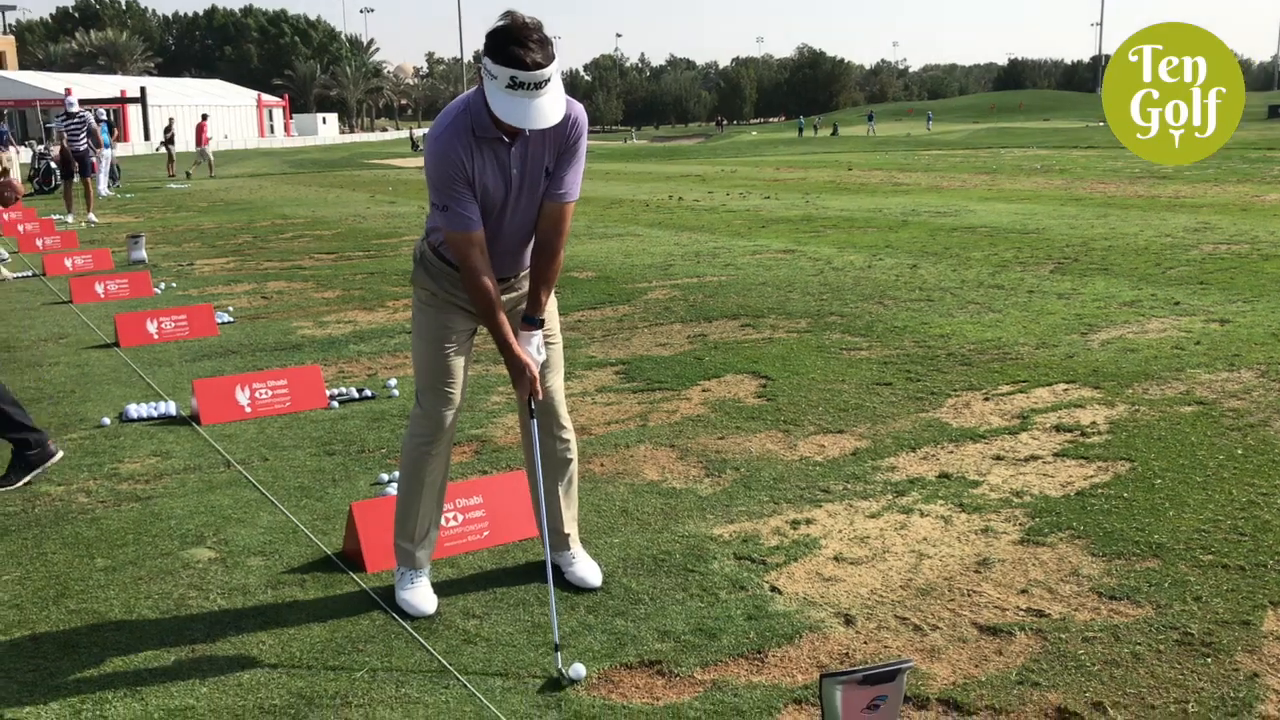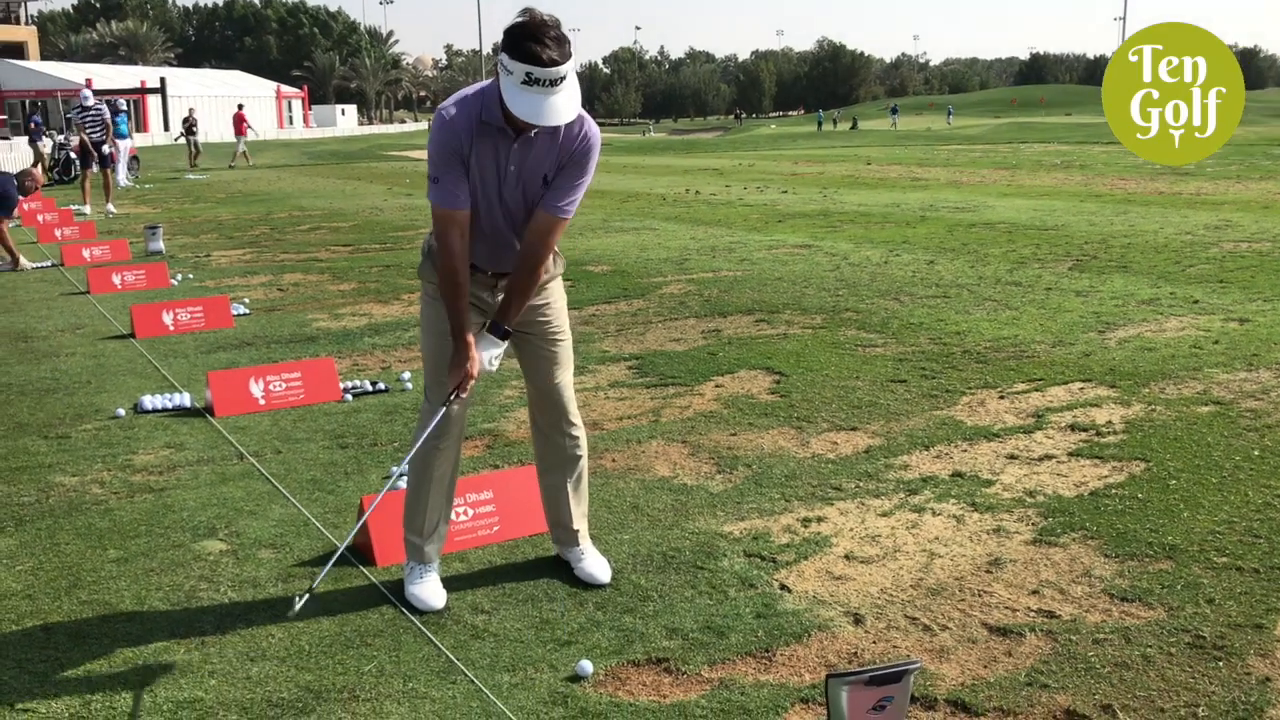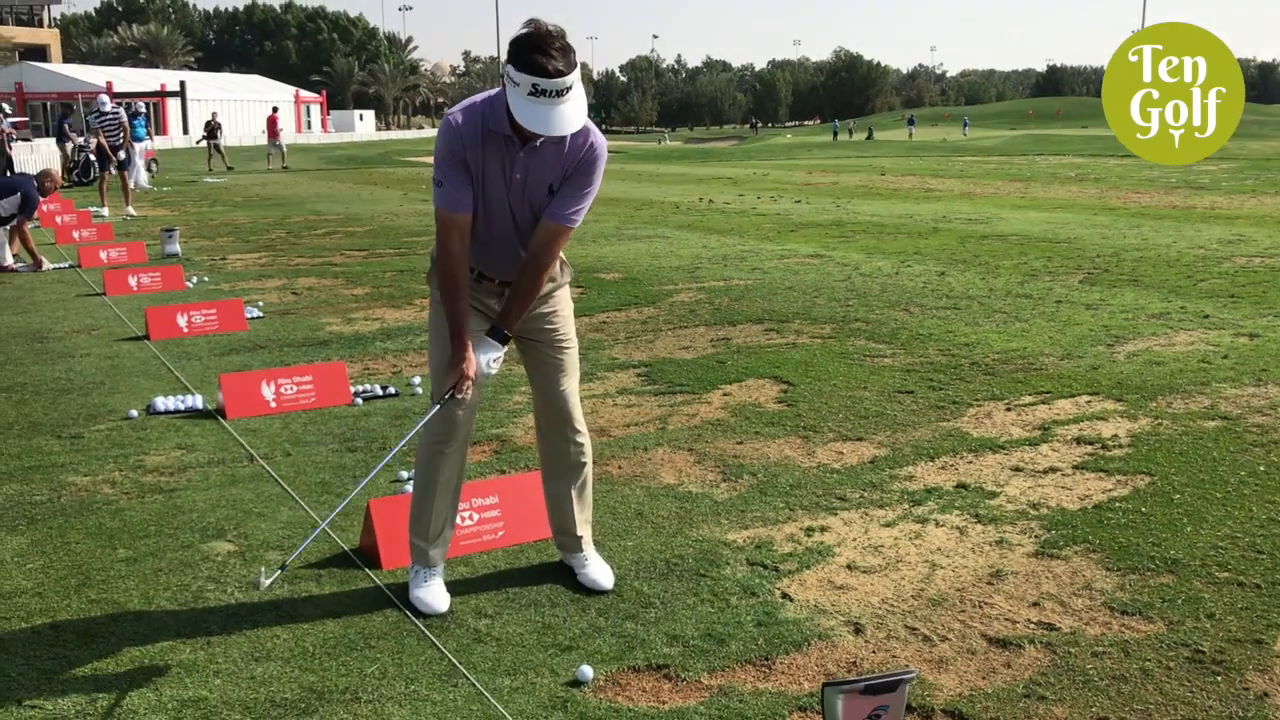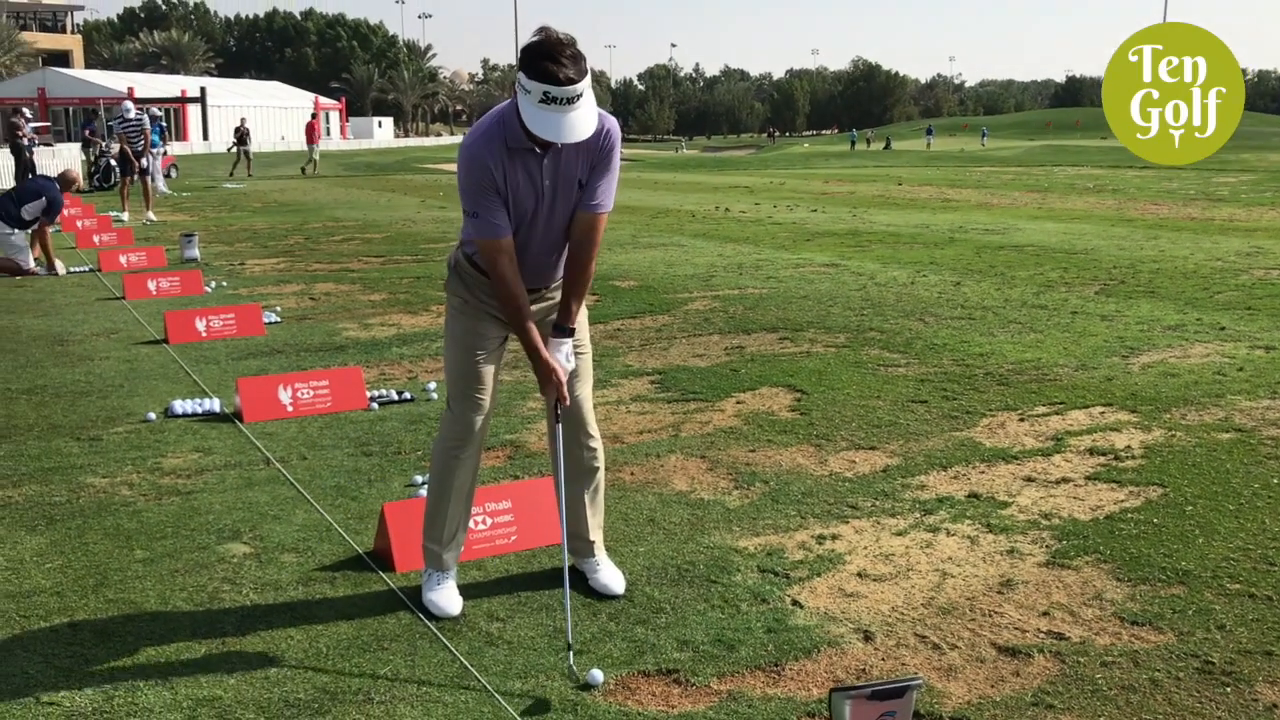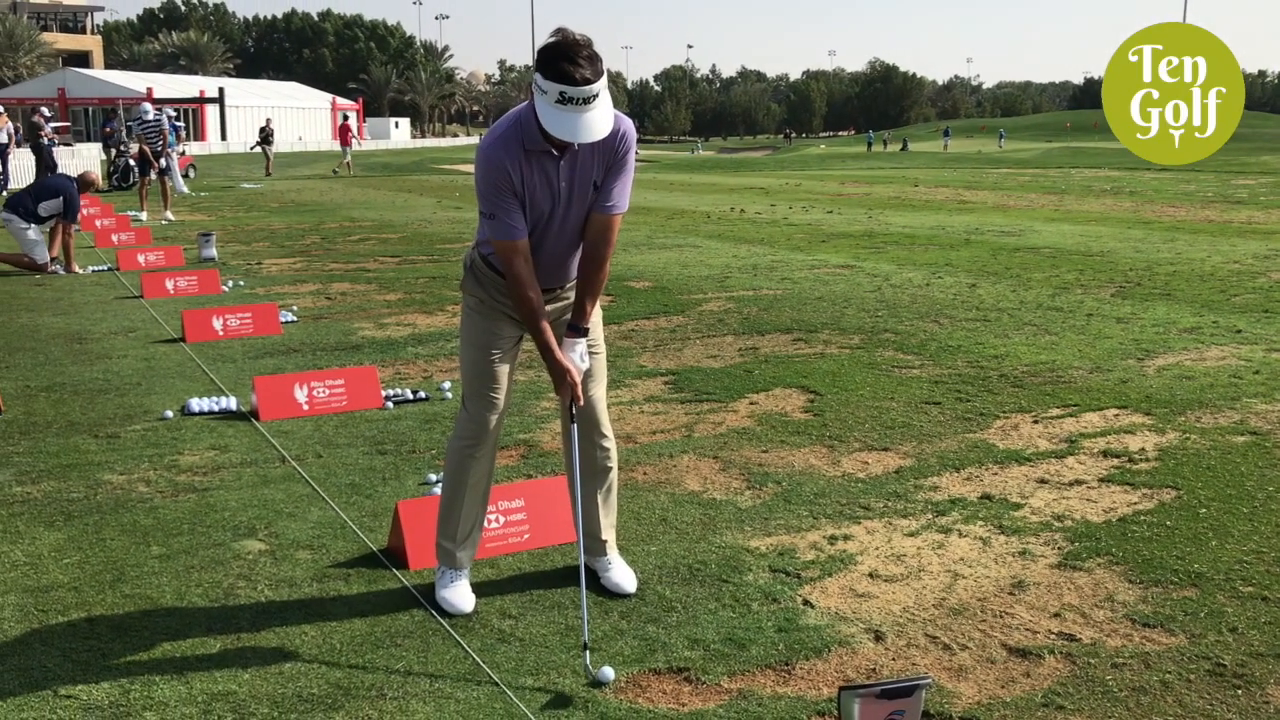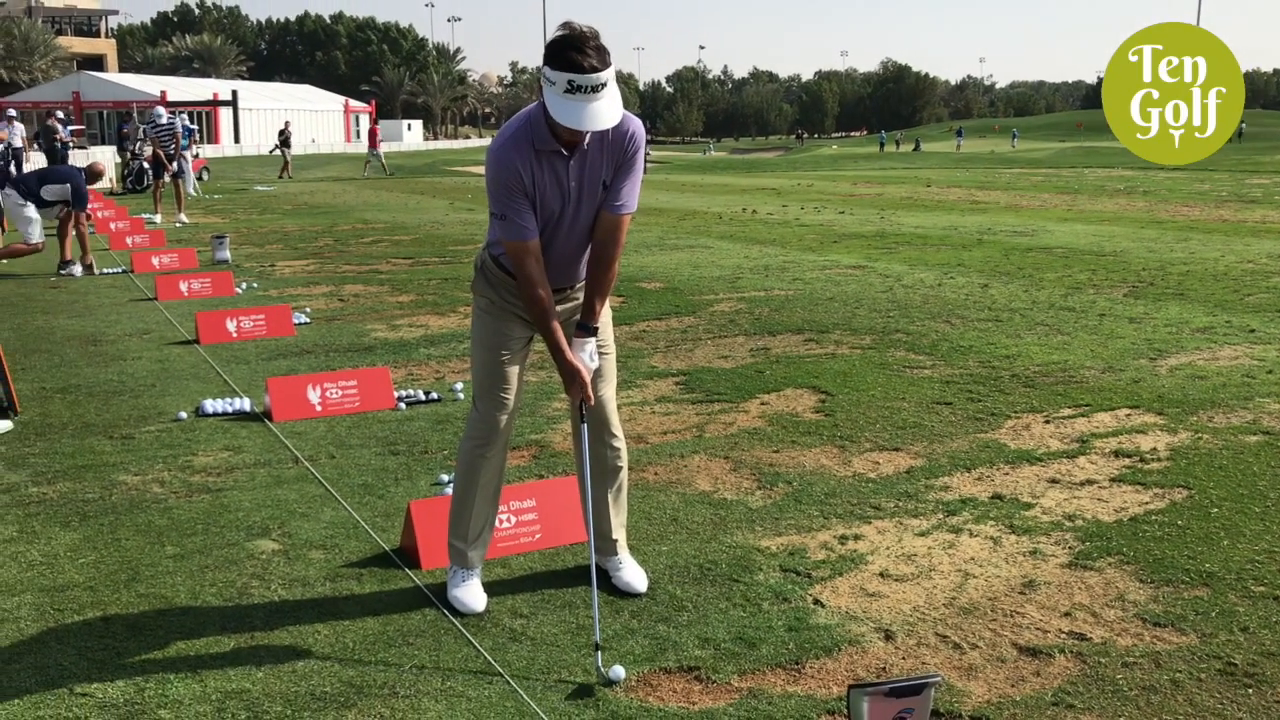
dt=0.4s
person 1, frame 1
left shoulder: (569, 122)
right shoulder: (449, 140)
left elbow: (552, 230)
right elbow: (472, 259)
left wrist: (534, 323)
right wrist: (510, 349)
left hip: (527, 279)
right hip: (450, 282)
left knee: (552, 414)
right knee: (435, 420)
left ankle: (564, 542)
right ankle: (412, 564)
person 1, frame 2
left shoulder: (581, 137)
right shoulder: (455, 122)
left elbow: (538, 243)
right elbow: (451, 238)
left wrist: (497, 334)
right wrist: (460, 341)
left hip: (533, 278)
right hip: (459, 276)
left knee: (558, 410)
right knee: (442, 414)
left ankle: (572, 538)
right ankle: (422, 558)
person 1, frame 3
left shoulder: (586, 145)
right shoulder: (461, 128)
left elbow: (545, 251)
right elbow: (453, 240)
left wrist: (499, 339)
right wrist: (461, 342)
left hip: (540, 286)
right hip: (465, 282)
left knee: (564, 416)
right knee: (450, 420)
left ankle: (576, 544)
right ankle: (426, 561)
person 1, frame 4
left shoulder: (602, 134)
right shoulder: (481, 149)
left elbow: (585, 240)
right elbow: (500, 264)
left wrist: (565, 333)
right wrist: (538, 355)
left hip: (557, 289)
right hip: (482, 289)
left knee: (580, 422)
right knee: (465, 424)
left ankle: (588, 548)
right ankle: (440, 565)
person 1, frame 5
left shoulder: (618, 136)
right shoulder: (499, 150)
left elbow: (600, 241)
right elbow: (516, 265)
left wrist: (579, 330)
right wrist: (552, 354)
left hip: (572, 288)
right hip: (498, 289)
left knee: (594, 421)
right knee: (480, 422)
left ankle: (601, 547)
right ankle: (453, 563)
person 1, frame 6
left shoulder: (626, 134)
right shoulder: (510, 152)
left elbow: (609, 240)
right elbow: (528, 267)
left wrist: (588, 330)
right wrist: (563, 356)
left hip: (583, 289)
right hip: (509, 290)
left knee: (604, 422)
right knee: (490, 423)
left ankle: (612, 548)
right ankle: (465, 564)
